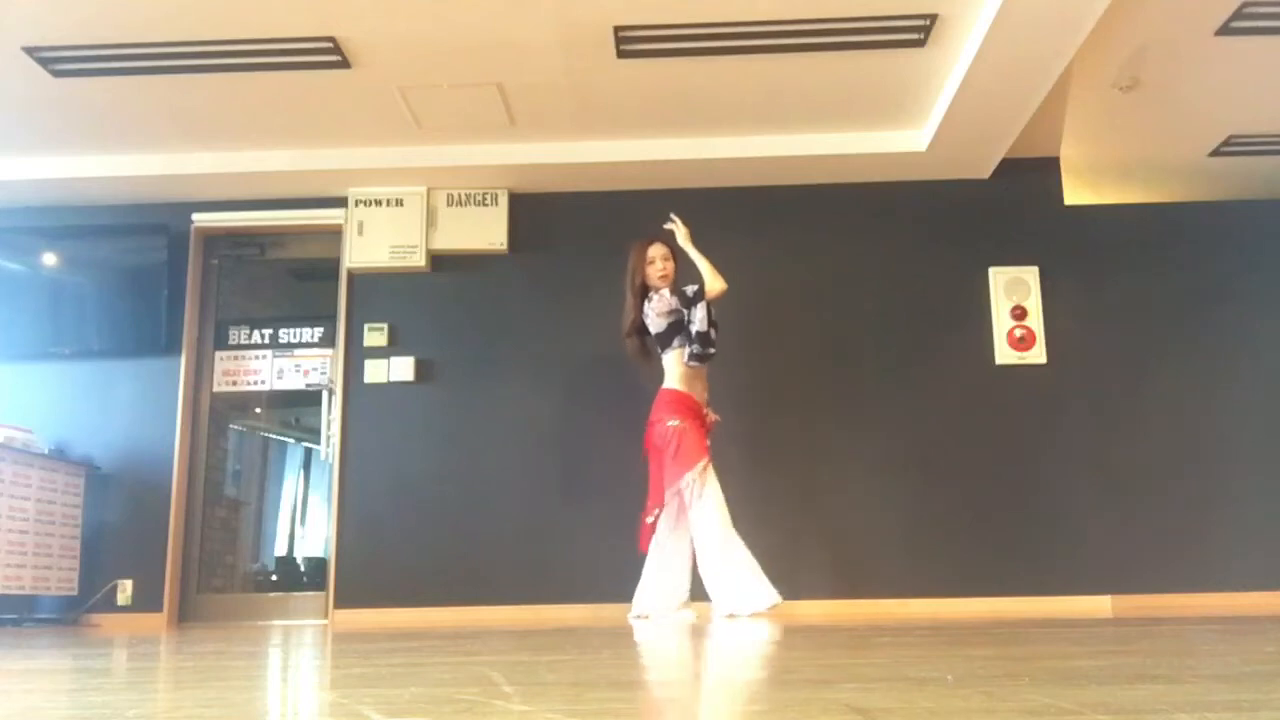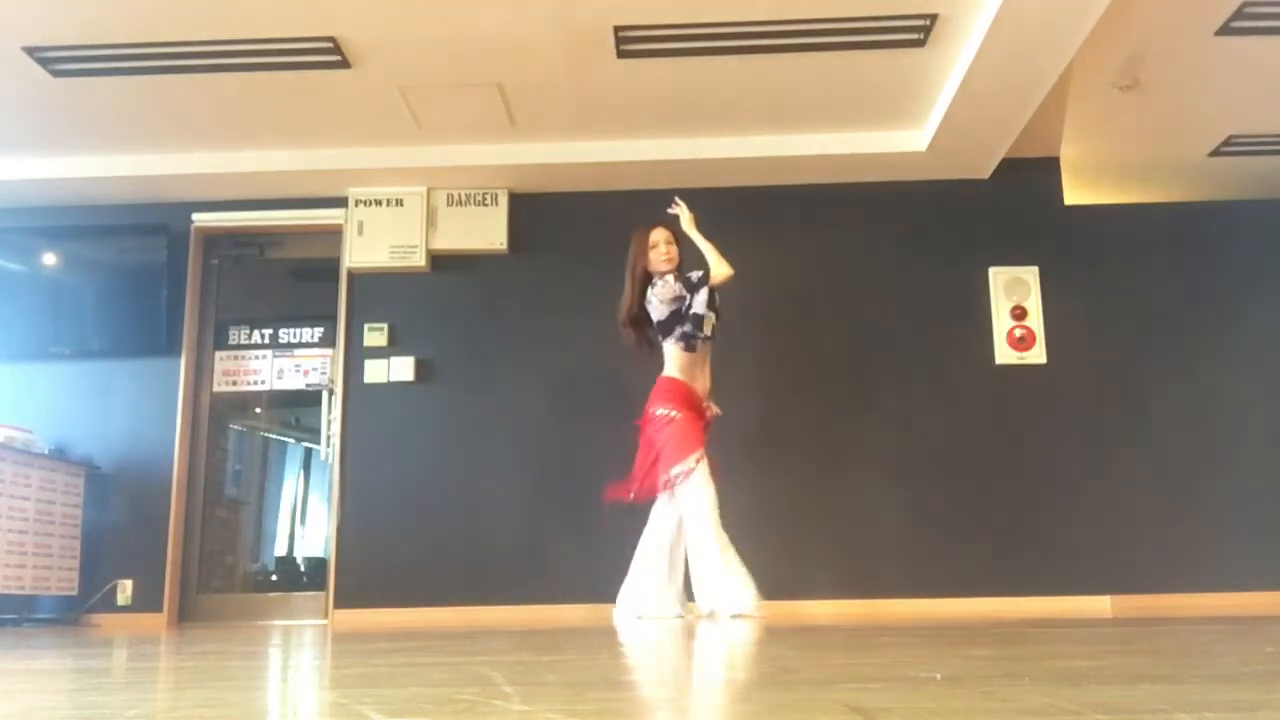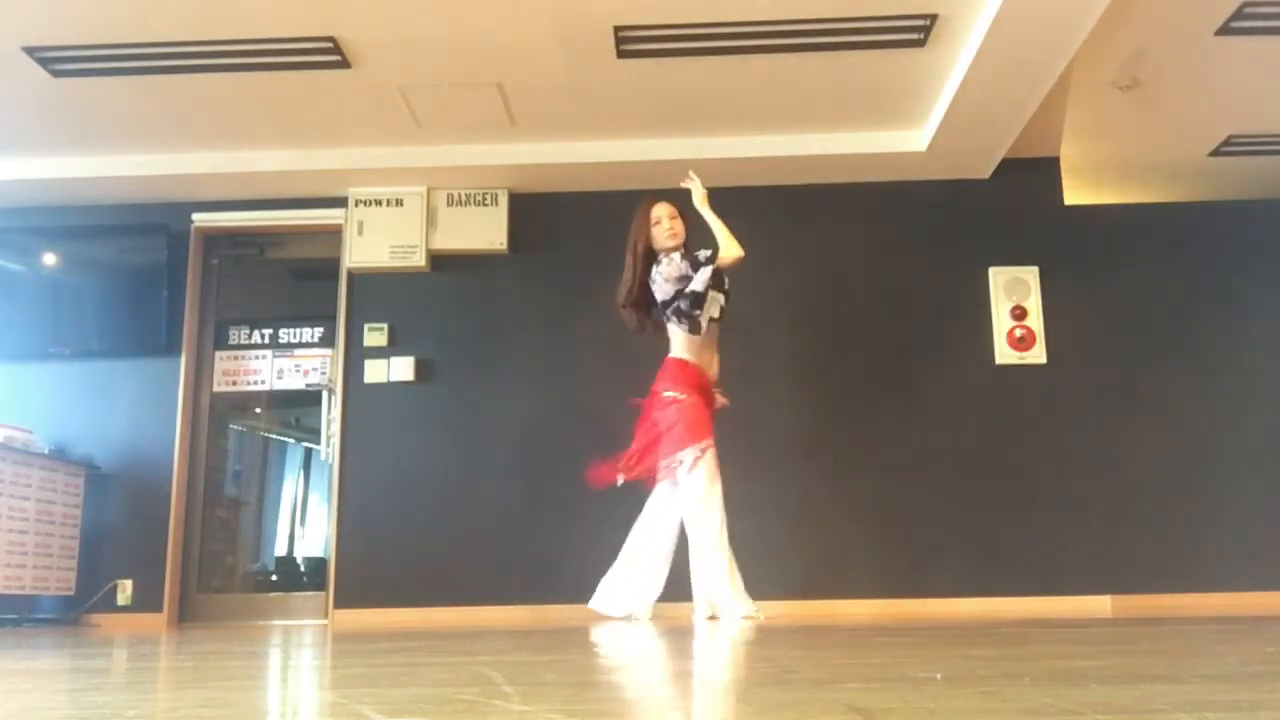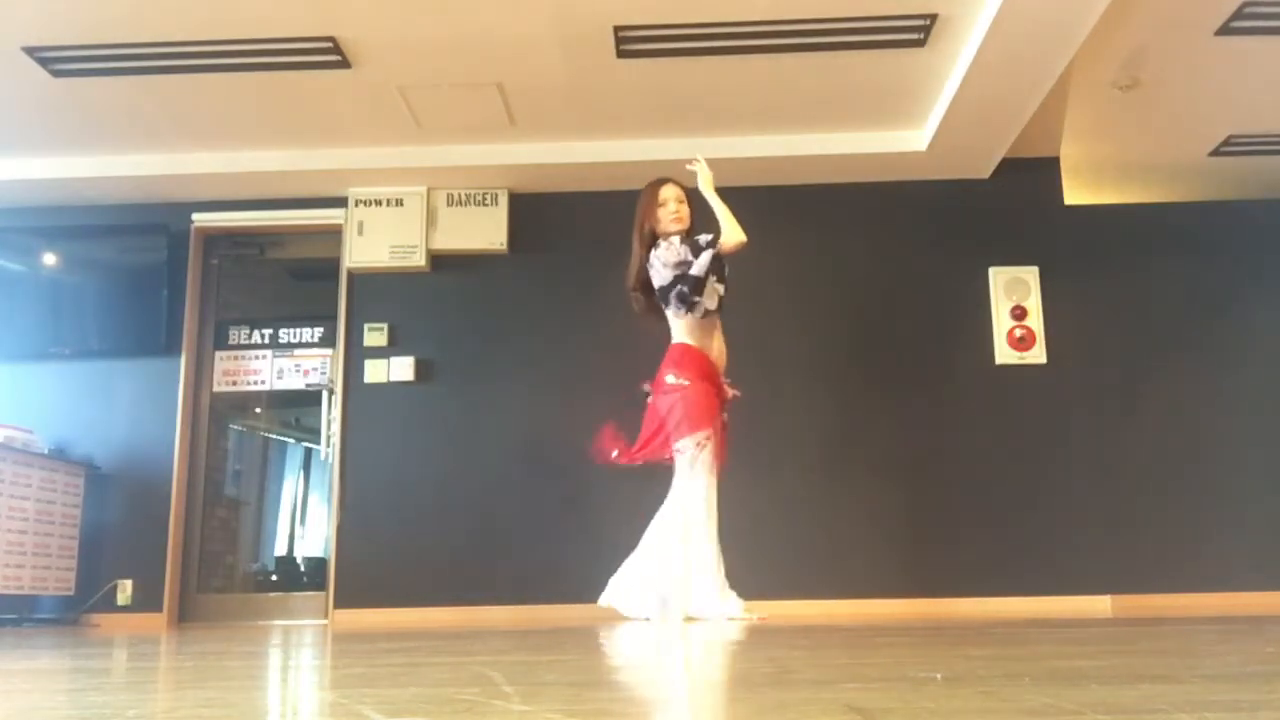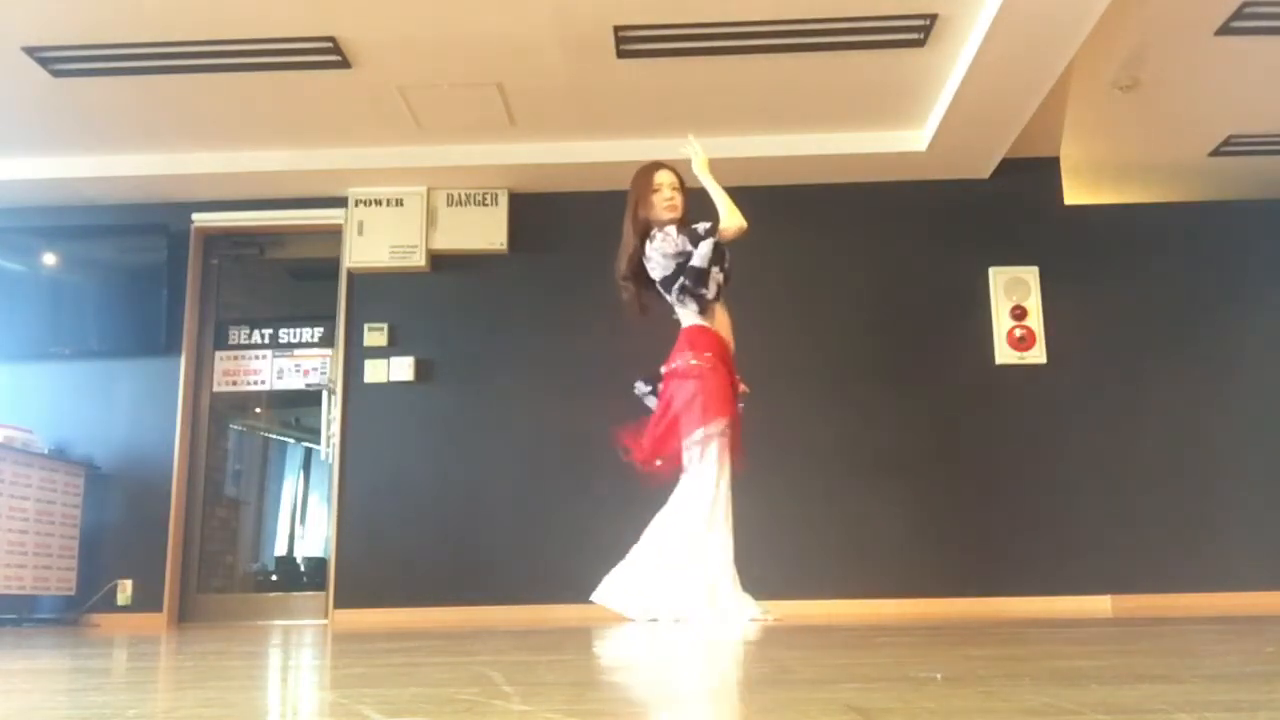
dt=1s
person 1, frame 1
left shoulder: (672, 307)
right shoulder: (658, 303)
right elbow: (717, 286)
right wrist: (689, 244)
left hip: (686, 414)
right hip: (675, 412)
left knee: (679, 510)
right knee: (706, 507)
left ankle: (658, 602)
right ankle: (738, 595)
person 1, frame 2
left shoulder: (676, 290)
right shoulder: (661, 289)
right elbow: (722, 272)
right wrist: (692, 230)
left hip: (688, 407)
right hip: (672, 404)
left knee: (674, 505)
right knee: (698, 502)
left ankle: (650, 598)
right ankle: (723, 596)
person 1, frame 3
left shoulder: (682, 268)
right shoulder: (668, 266)
right elbow: (733, 253)
right wrist: (705, 207)
left hip: (690, 391)
right hip: (680, 388)
left knee: (672, 496)
right knee: (701, 495)
left ankle: (625, 596)
right ankle: (719, 598)
person 1, frame 4
left shoulder: (685, 253)
right shoulder: (668, 251)
right elbow: (735, 239)
right wrist: (710, 191)
left hip: (700, 381)
right hip: (686, 375)
left knee: (692, 493)
right knee: (694, 491)
left ankle: (643, 593)
right ankle: (705, 597)
person 1, frame 5
left shoulder: (674, 243)
right shoulder: (664, 239)
right elbow: (736, 225)
right wrist: (706, 175)
left hip: (706, 365)
right hip: (701, 360)
left knee: (701, 485)
right knee: (707, 482)
left ankle: (642, 590)
right ankle: (712, 599)
